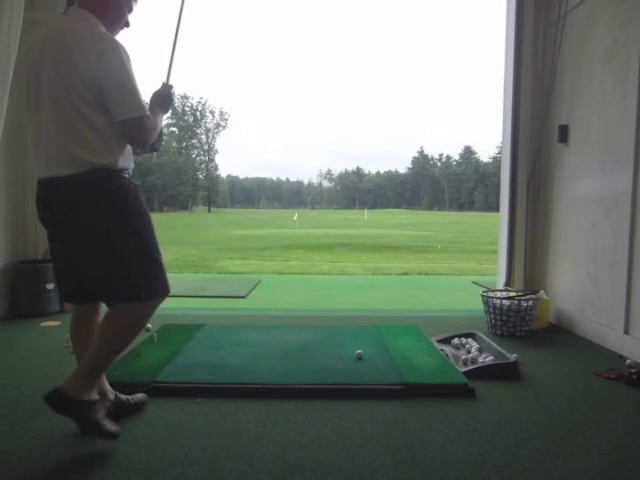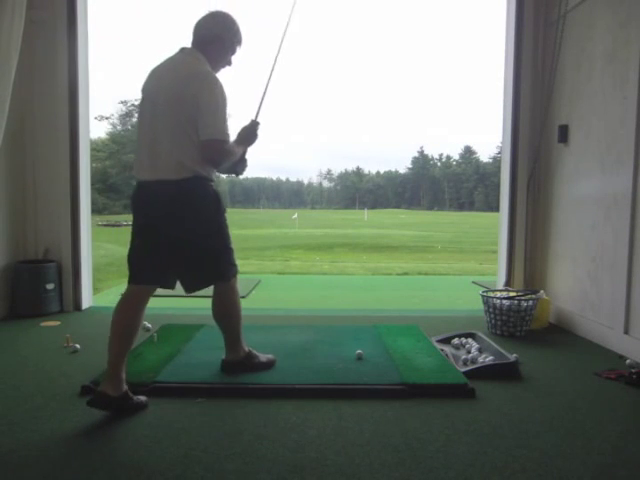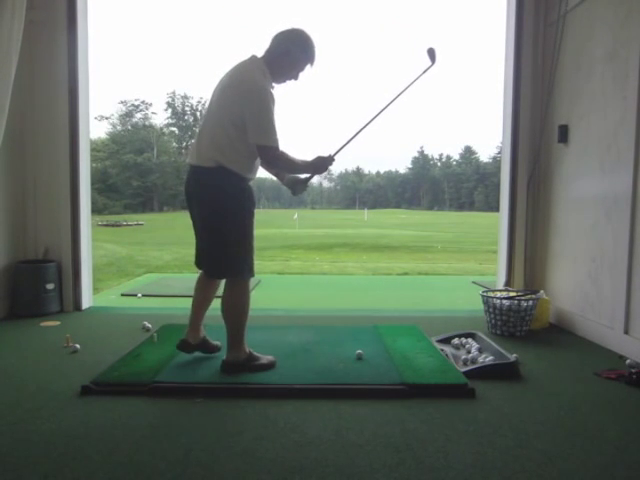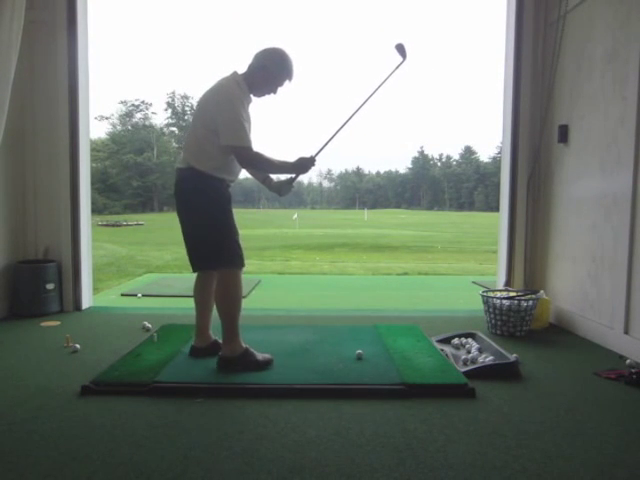
dt=0.7s
person 1, frame 1
left shoulder: (43, 44)
right shoulder: (104, 48)
right elbow: (140, 136)
left wrist: (131, 126)
right wrist: (159, 109)
left hip: (54, 188)
right hip: (98, 187)
left knee: (87, 299)
right knee: (146, 292)
left ankle: (99, 396)
right ankle: (77, 388)
person 1, frame 2
left shoulder: (156, 74)
right shoulder: (207, 82)
right elbow: (214, 153)
left wrist: (225, 162)
right wrist: (241, 145)
left hip: (149, 190)
right hip: (189, 194)
left knee: (140, 287)
right knee: (224, 277)
left ankle: (112, 384)
right ankle: (236, 353)
person 1, frame 3
left shoulder: (243, 73)
right shoulder: (257, 87)
right elbow: (270, 155)
left wrist: (287, 179)
right wrist: (311, 166)
left hip: (203, 178)
right hip: (223, 183)
left knee: (213, 265)
right knee: (236, 272)
left ankle: (194, 334)
right ankle: (236, 353)
person 1, frame 4
left shoulder: (233, 92)
right shoulder: (229, 96)
left elbow: (242, 155)
right elbow: (245, 156)
left wrist: (272, 183)
right wrist: (293, 167)
left hip: (202, 186)
right hip: (202, 186)
left knee: (211, 266)
right knee: (228, 265)
left ankle: (203, 339)
right ankle: (233, 349)
